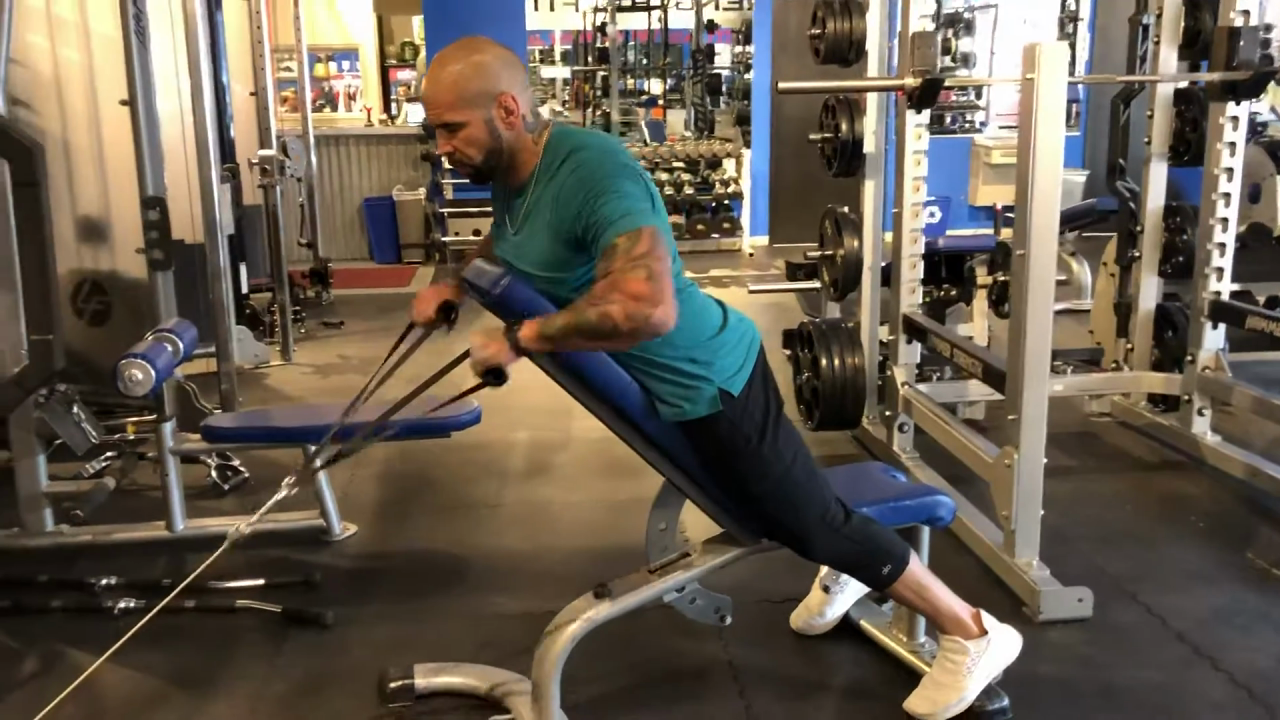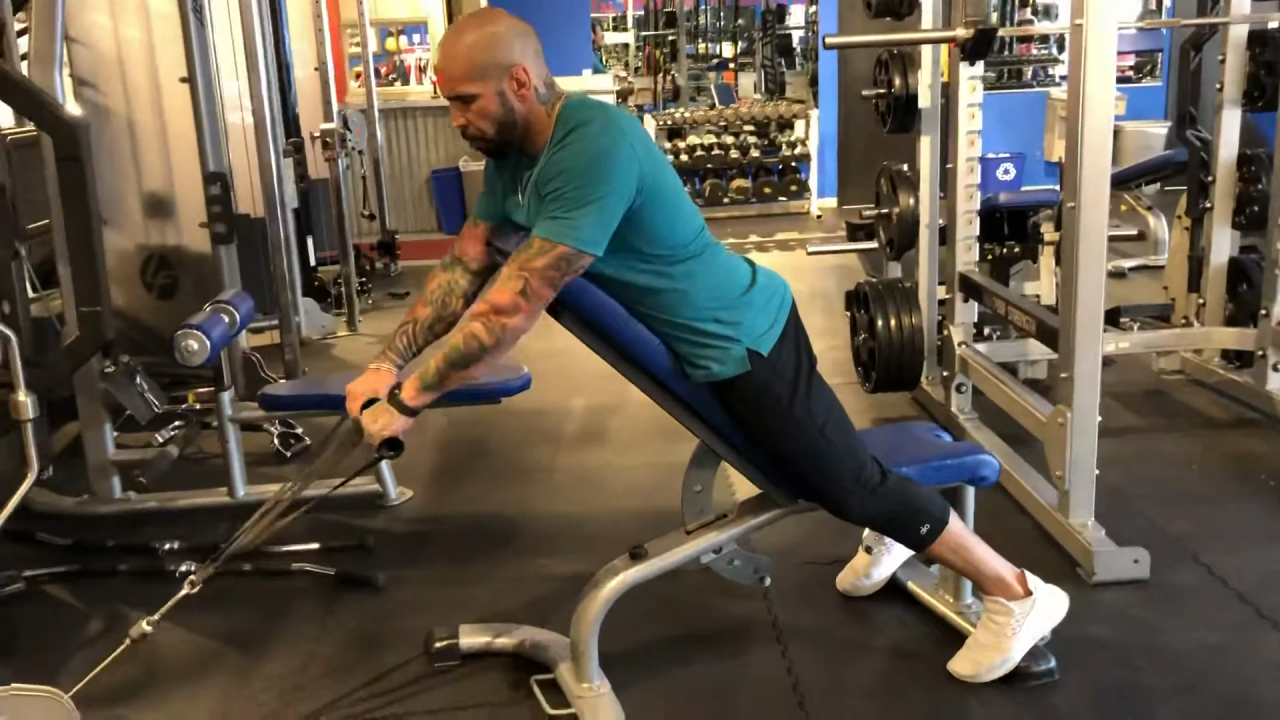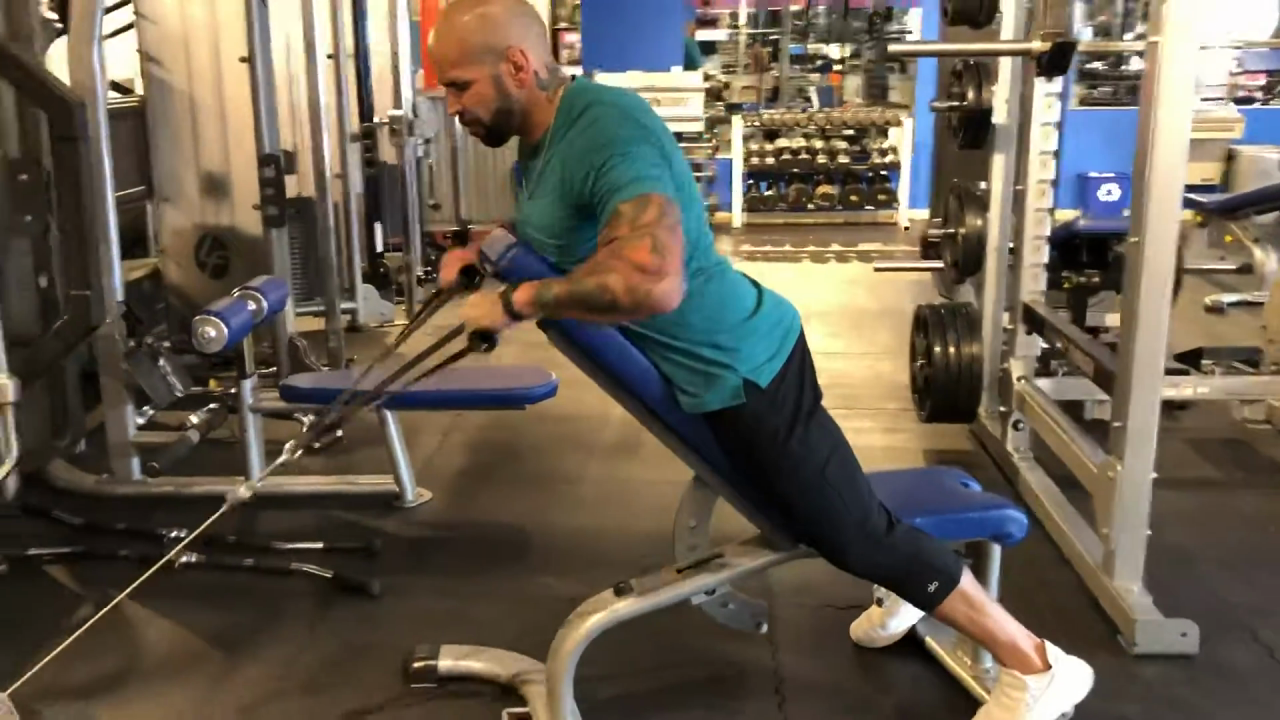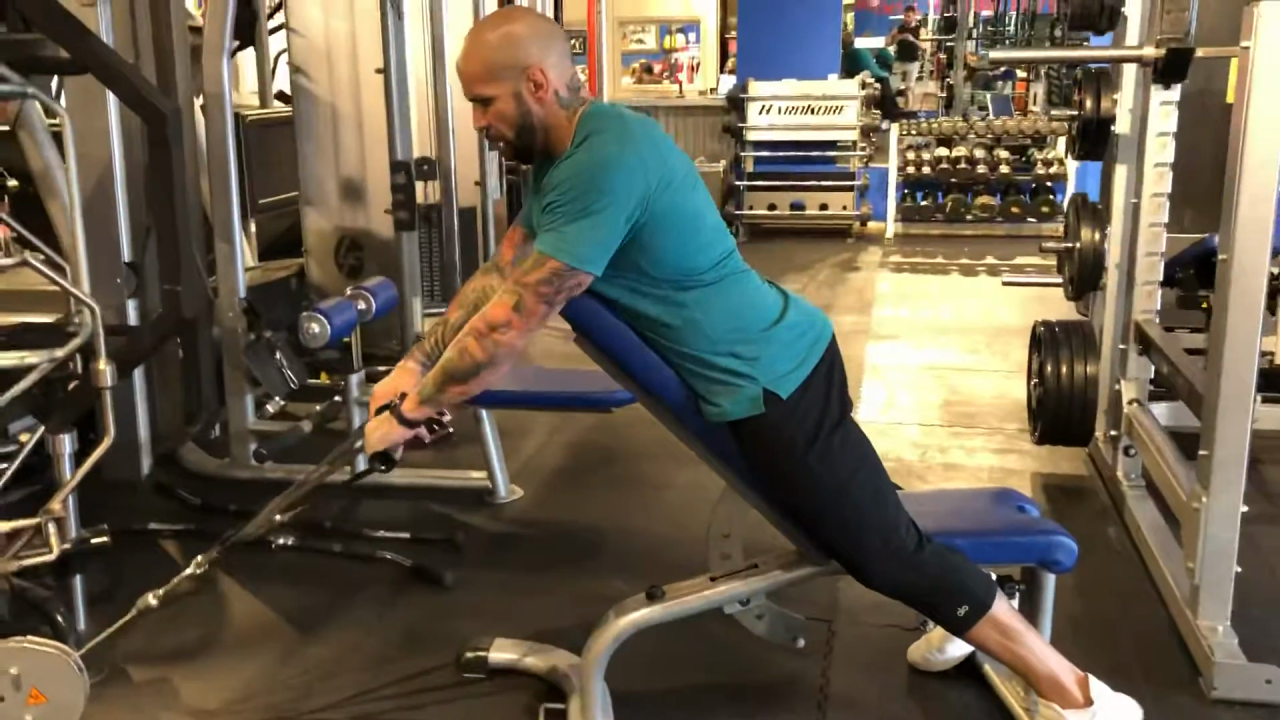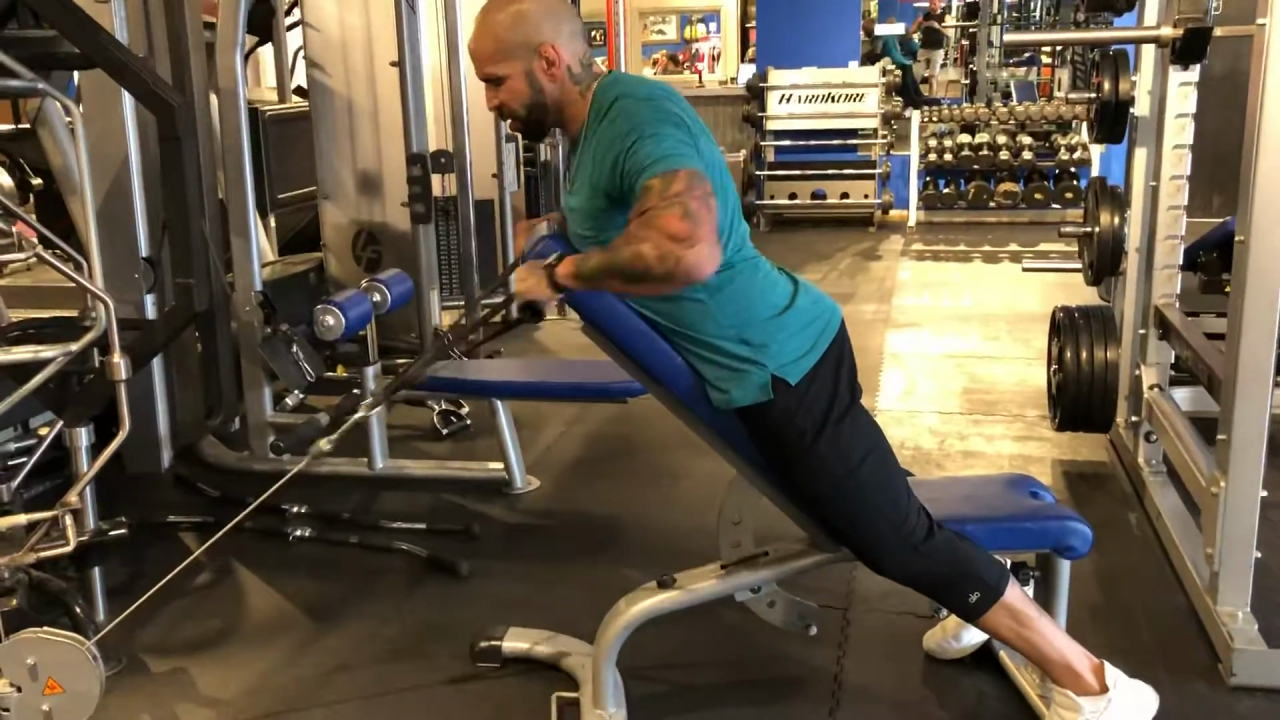
dt=1s
person 1, frame 1
left shoulder: (593, 170)
right shoulder: (513, 175)
left elbow: (650, 309)
right elbow: (500, 253)
left wrist: (517, 336)
right wrist: (453, 286)
left hip: (706, 381)
right hip: (665, 384)
left knee: (812, 519)
left ankle: (974, 633)
right ankle: (844, 573)
person 1, frame 2
left shoulder: (595, 149)
right shoulder: (511, 155)
left elbow: (511, 310)
right elbow: (466, 268)
left wrist: (409, 399)
right wrist: (390, 360)
left hip: (740, 340)
right hip: (697, 340)
left knee: (849, 480)
right knee: (814, 466)
left ankle: (1018, 594)
right ankle: (886, 536)
person 1, frame 3
left shoulder: (607, 129)
right shoulder: (544, 136)
left elbow: (653, 284)
right elbow: (551, 239)
left wrist: (512, 302)
right wrist: (487, 258)
left hip: (737, 369)
right hip: (715, 362)
left knee: (852, 532)
right ankle: (904, 588)
person 1, frame 4
left shoulder: (602, 165)
right shoulder: (571, 150)
left elbow: (509, 324)
right elbow: (501, 274)
left wrist: (412, 411)
right wrist: (414, 363)
left hip: (770, 382)
right hip: (769, 362)
left knee: (887, 551)
right knee: (867, 524)
right ankle: (972, 614)
person 1, frame 5
left shoulder: (635, 116)
right shoulder: (597, 123)
left elbow: (691, 255)
right elbow: (621, 228)
left wrist: (559, 276)
left hip: (779, 369)
right hip: (779, 350)
left knee: (899, 541)
right knee: (883, 514)
right ankle: (986, 605)
